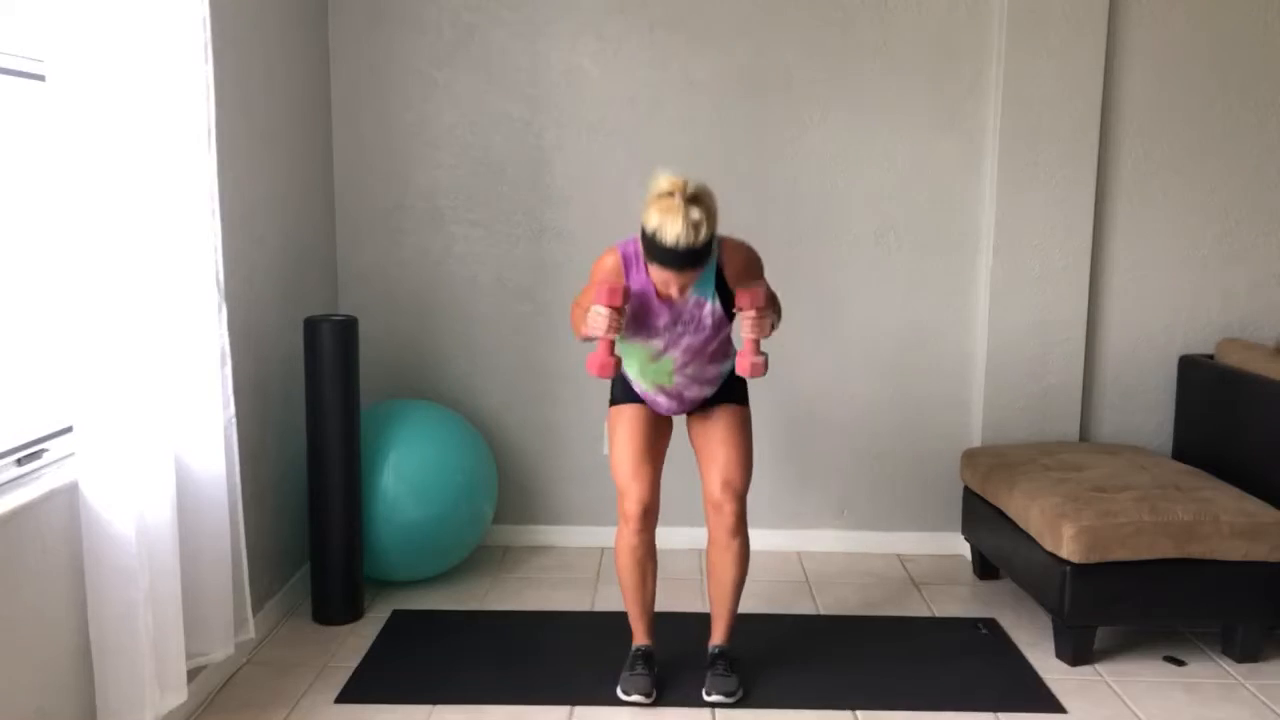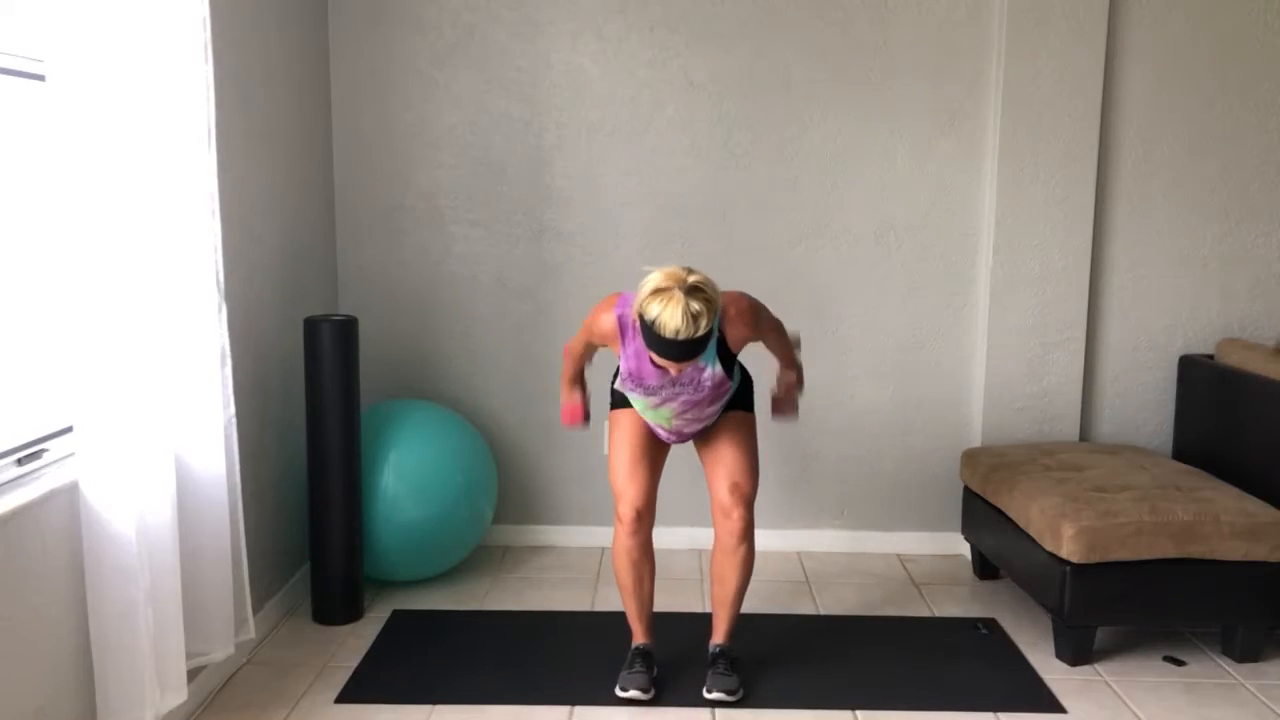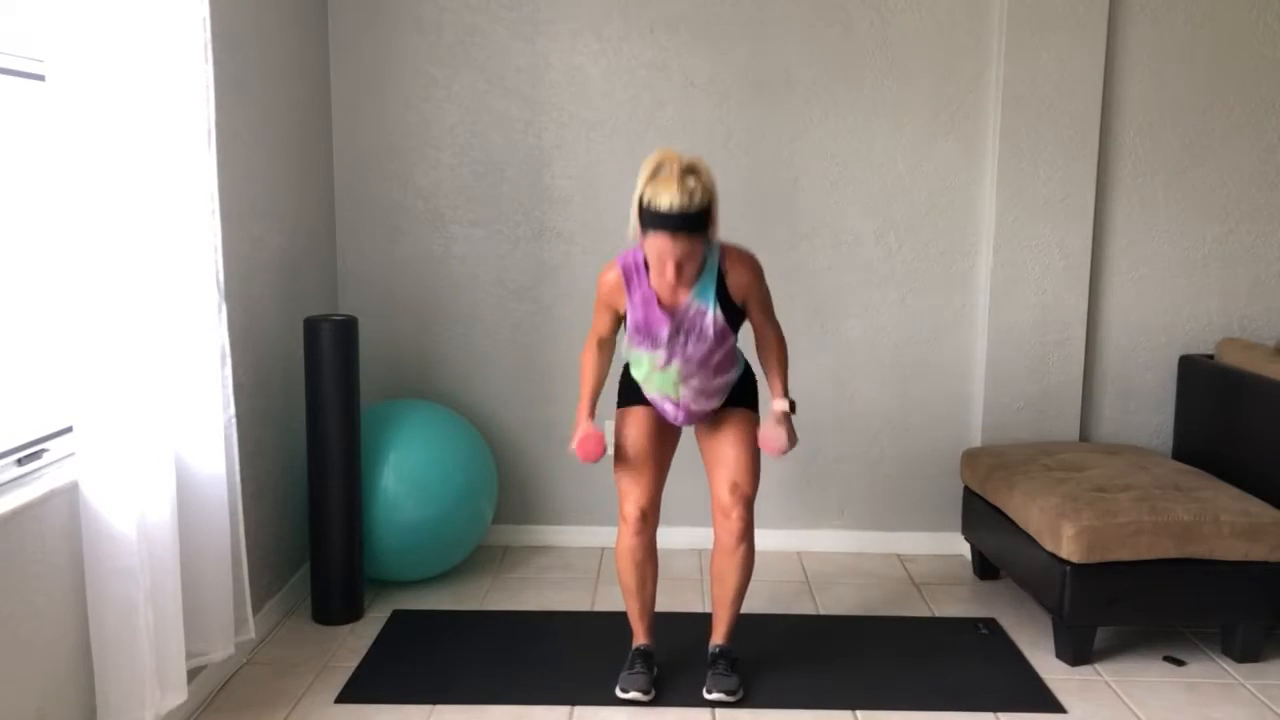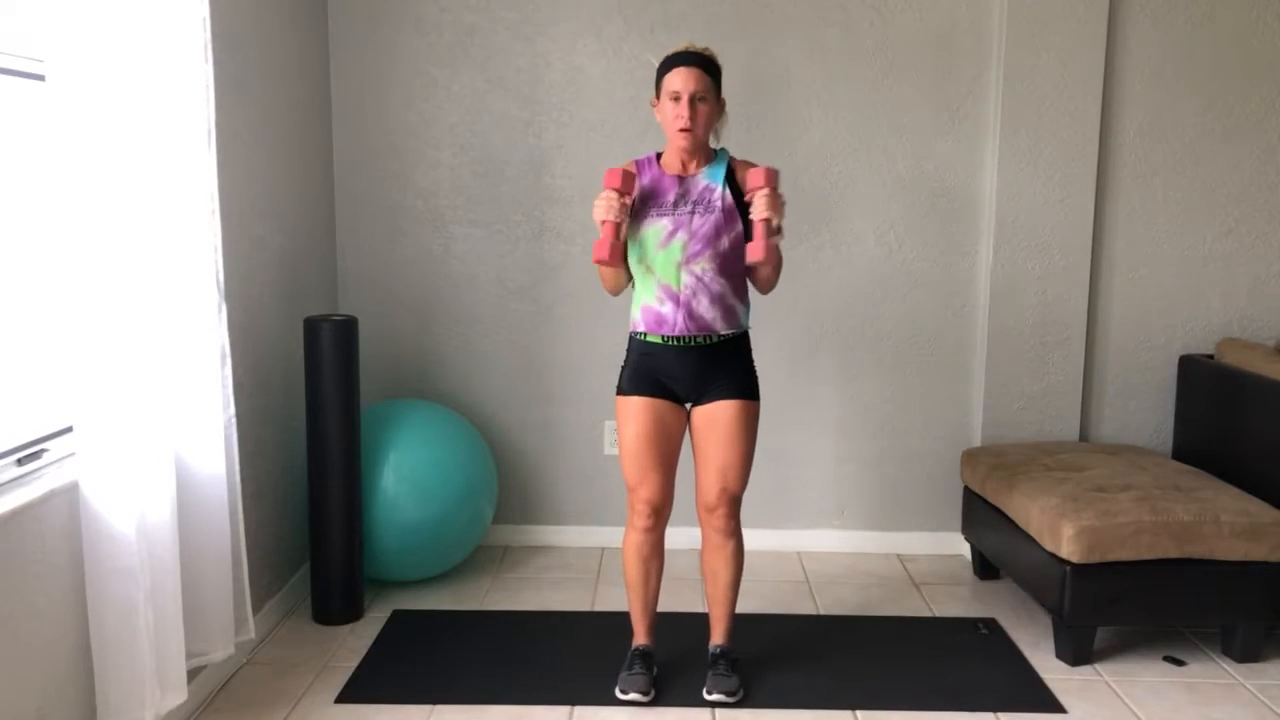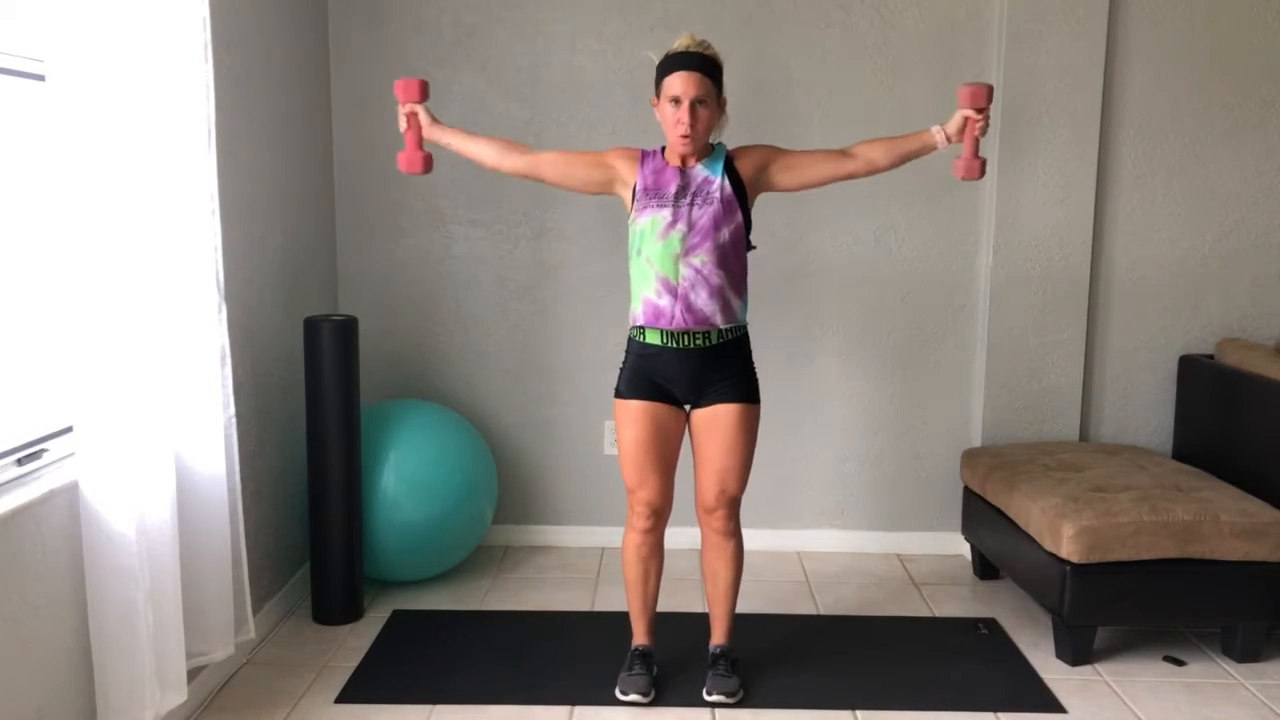
dt=0.7s
person 1, frame 1
left shoulder: (737, 260)
right shoulder: (615, 265)
left elbow: (769, 303)
right elbow: (580, 315)
left wrist: (766, 322)
right wrist: (592, 323)
left hip: (717, 389)
right hip: (639, 388)
left knee: (728, 507)
right knee: (635, 510)
left ankle: (719, 648)
right ankle: (641, 648)
person 1, frame 2
left shoulder: (737, 315)
right shoulder: (613, 318)
left elbow: (774, 333)
right elbow: (580, 344)
left wrist: (790, 374)
right wrist: (571, 386)
left hip: (724, 404)
right hip: (639, 405)
left knee: (735, 514)
right knee: (631, 514)
left ankle: (720, 647)
right ankle: (641, 647)
person 1, frame 3
left shoulder: (738, 270)
right shoulder: (618, 277)
left elbow: (768, 333)
right elbow: (599, 340)
left wrist: (778, 405)
right wrist: (585, 413)
left hip: (726, 398)
right hip: (648, 397)
left knee: (735, 512)
right knee: (637, 514)
left ankle: (721, 648)
right ankle: (641, 646)
person 1, frame 4
left shoulder: (743, 177)
right shoulder: (633, 178)
left elbow: (766, 283)
right elbow: (613, 284)
left wrist: (770, 233)
right wrist: (604, 229)
left hip: (724, 361)
right hip: (649, 360)
left knee: (720, 510)
right knee: (646, 509)
left ankle: (720, 648)
right ankle: (641, 646)
person 1, frame 5
left shoulder: (747, 167)
right shoulder: (627, 170)
left elbow: (853, 161)
right elbow: (521, 160)
left wrist: (939, 136)
right wrist: (435, 130)
left hip: (723, 362)
right hip: (648, 360)
left knee: (720, 511)
right knee: (645, 510)
left ankle: (720, 650)
right ankle: (641, 649)
